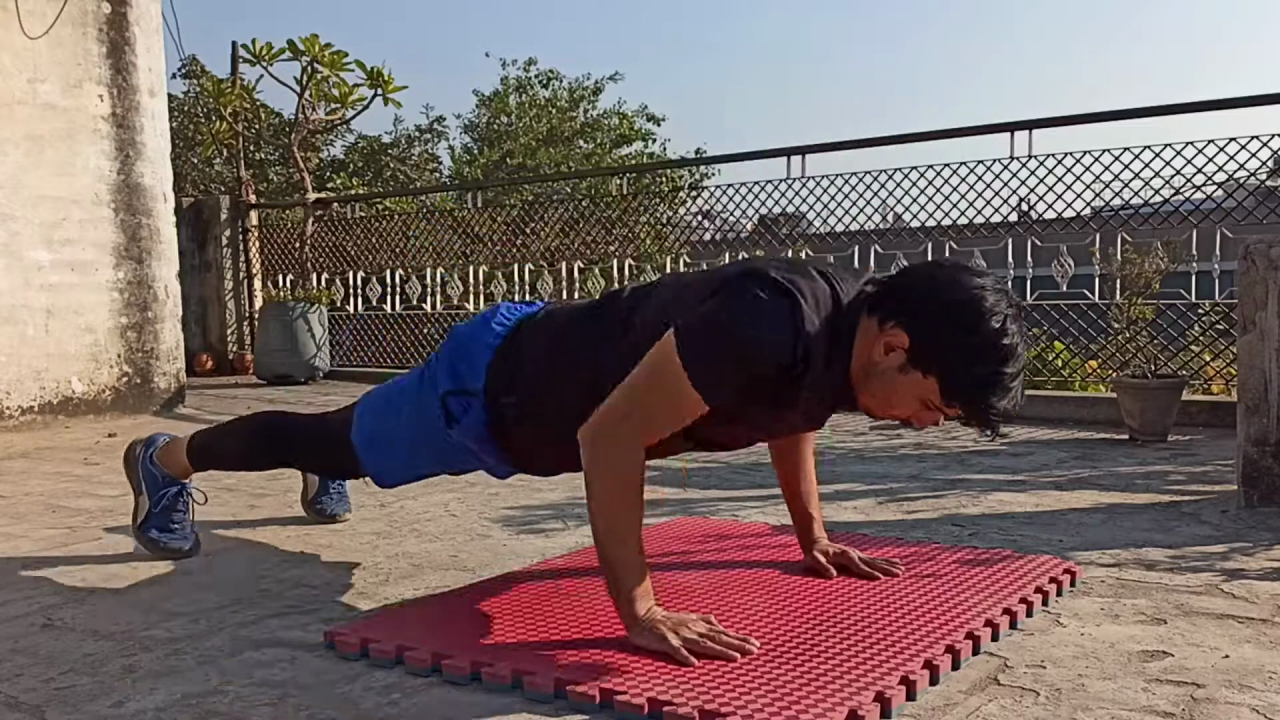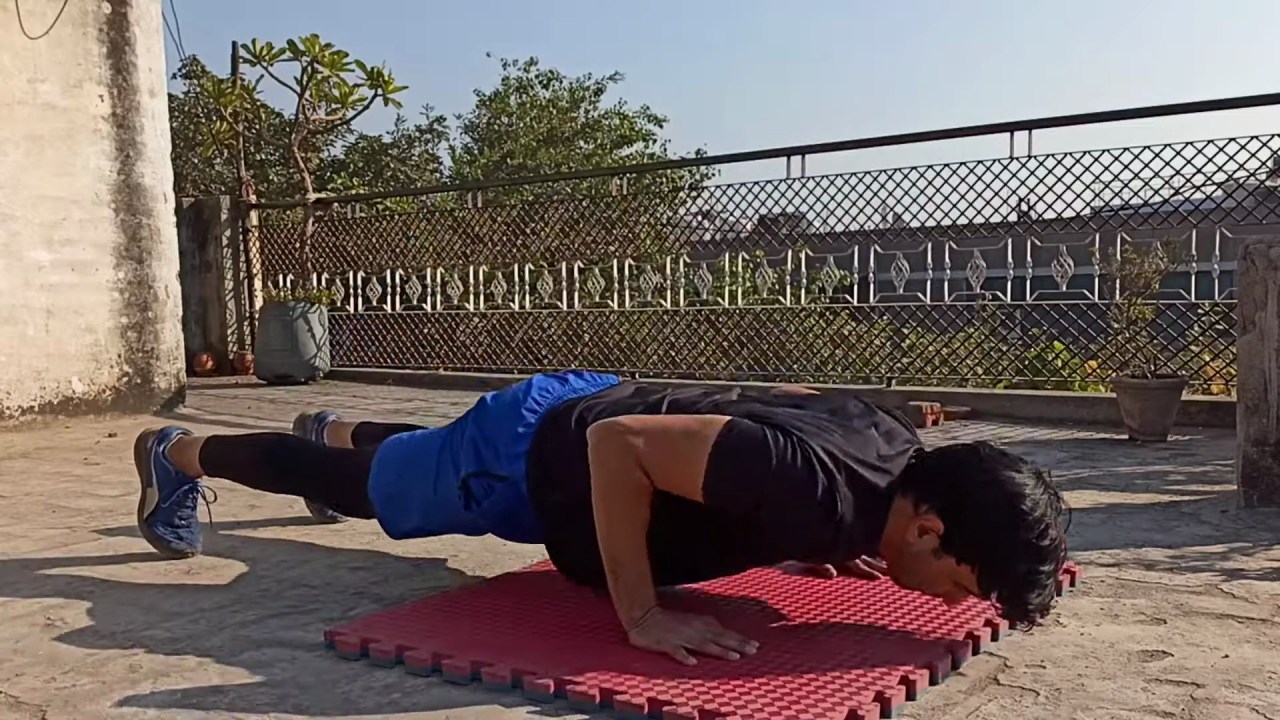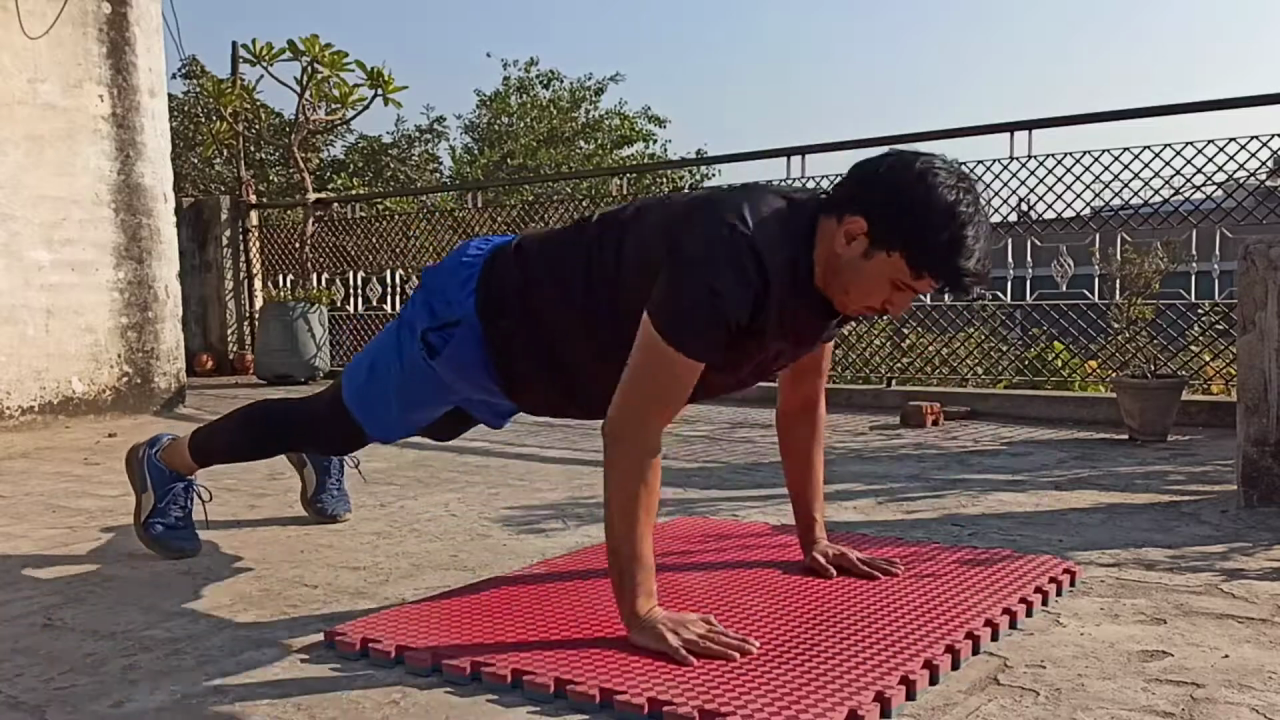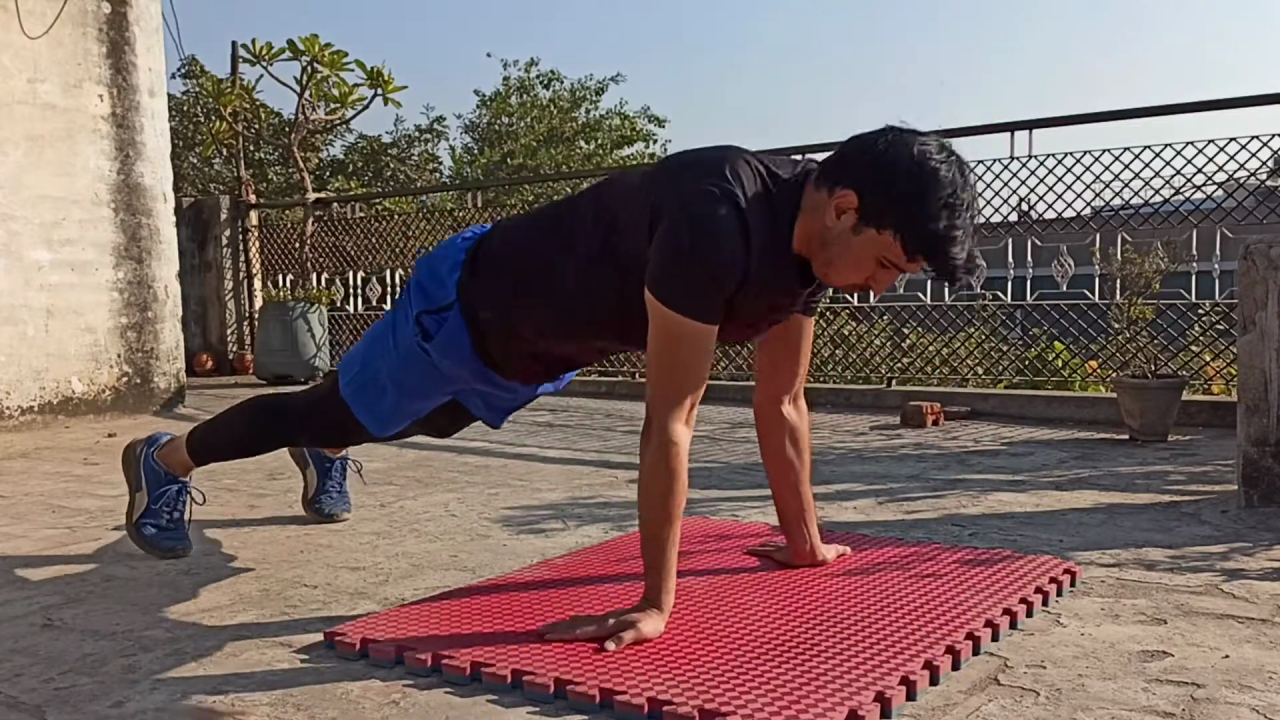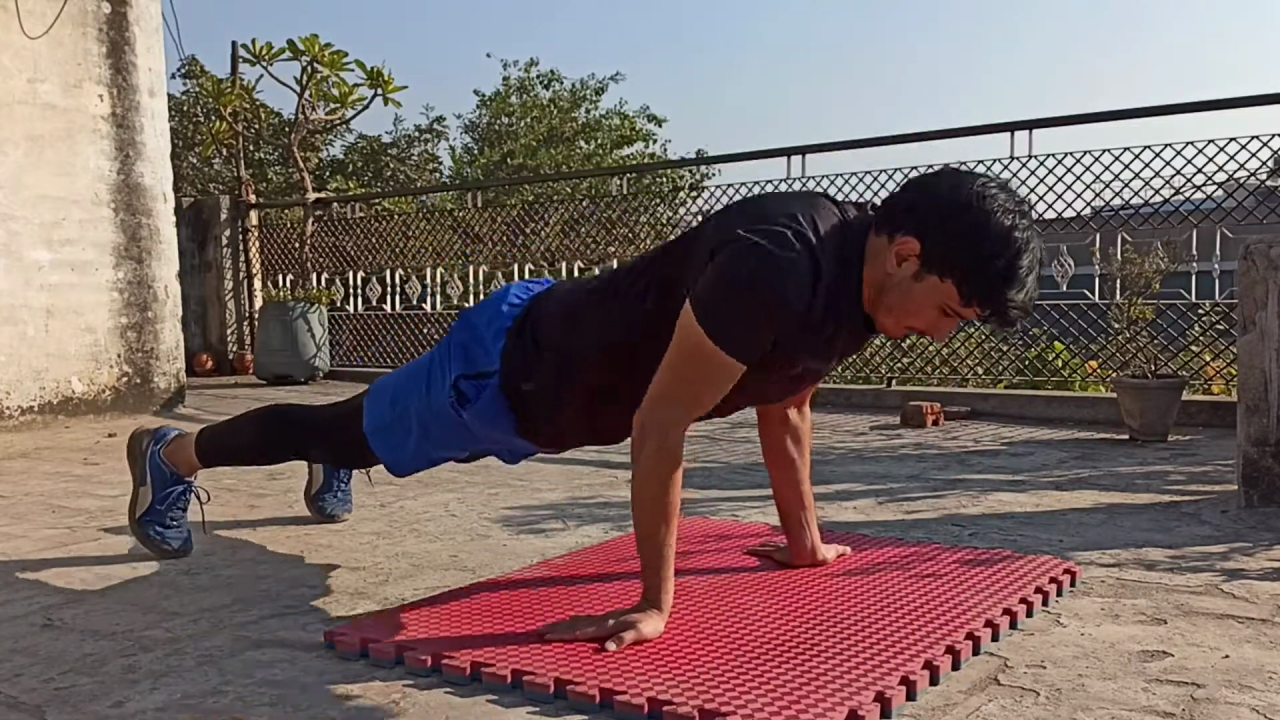
dt=0.4s
person 1, frame 1
left shoulder: (849, 327)
right shoulder: (772, 320)
left elbow: (787, 419)
right elbow: (607, 436)
left wrist: (814, 540)
right wrist: (635, 603)
left hip: (550, 377)
right hip: (497, 382)
right knee: (345, 445)
left ankle: (321, 464)
right ankle: (167, 458)
person 1, frame 2
left shoulder: (896, 449)
right shoulder: (814, 488)
left elbow: (791, 394)
right elbow: (617, 443)
left wrist: (829, 553)
right wrist: (640, 614)
left hip: (586, 406)
right hip: (534, 462)
left knee: (406, 462)
right knee: (352, 487)
left ankle: (334, 430)
right ankle: (179, 452)
person 1, frame 3
left shoulder: (826, 269)
right shoulder: (734, 256)
left elbow: (801, 399)
right elbow: (632, 430)
left wrist: (813, 540)
right wrist: (639, 606)
left hip: (540, 331)
right hip: (481, 312)
left knee: (430, 426)
right knee: (335, 421)
left ankle: (317, 470)
right ankle: (168, 460)
person 1, frame 4
left shoulder: (811, 250)
right shoulder: (718, 215)
left elbow: (782, 402)
right elbow: (670, 417)
left wrist: (804, 540)
right wrist: (655, 601)
left hip: (545, 343)
right hip: (465, 307)
left knee: (432, 420)
right knee: (332, 410)
left ankle: (328, 457)
right ankle: (164, 460)
person 1, frame 5
left shoulder: (856, 287)
right shoulder: (777, 264)
left elbow: (783, 407)
right elbow: (658, 429)
left wrist: (802, 539)
right wrist: (653, 601)
left hip: (560, 376)
right hip: (507, 365)
left knee: (395, 440)
right knee: (357, 435)
left ankle: (328, 466)
right ankle: (173, 455)
